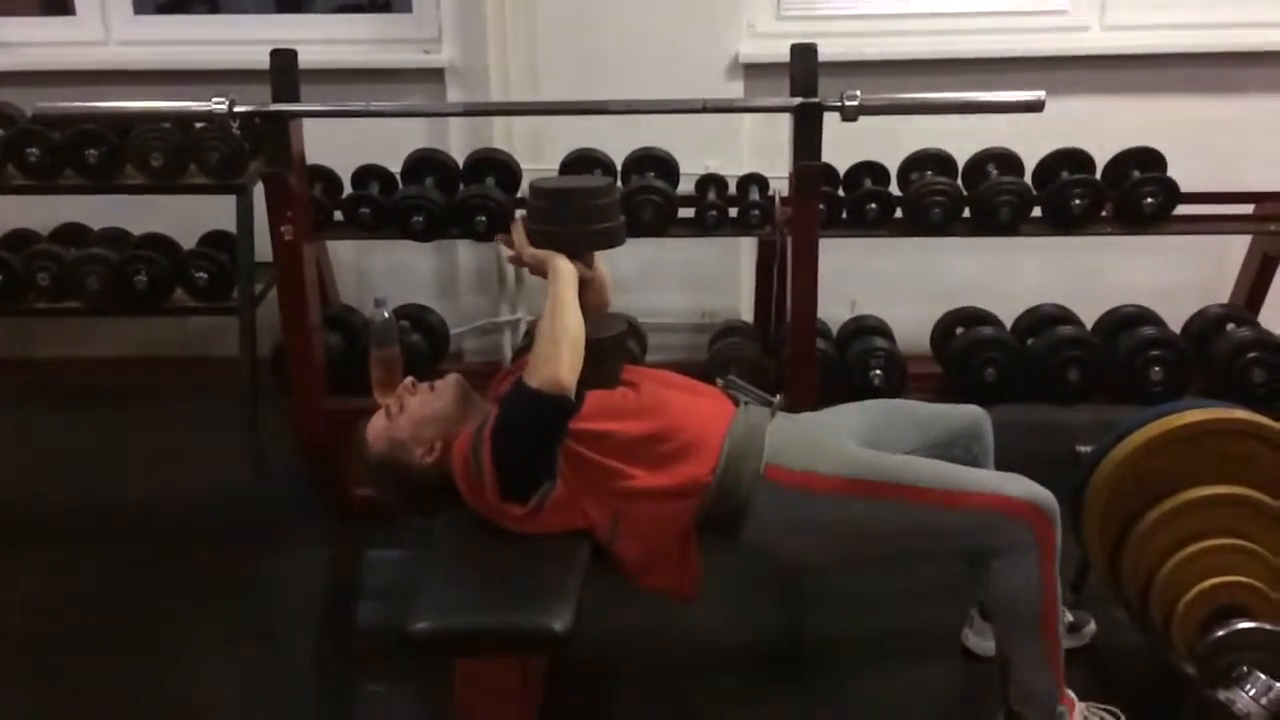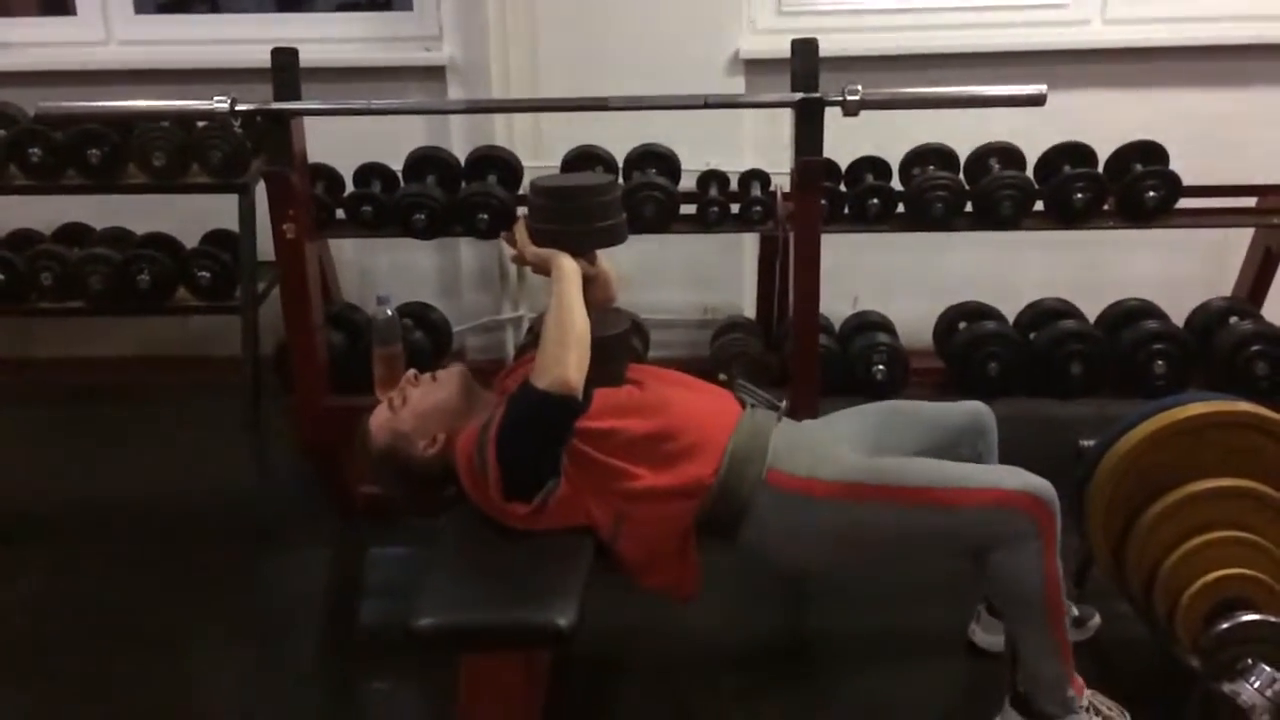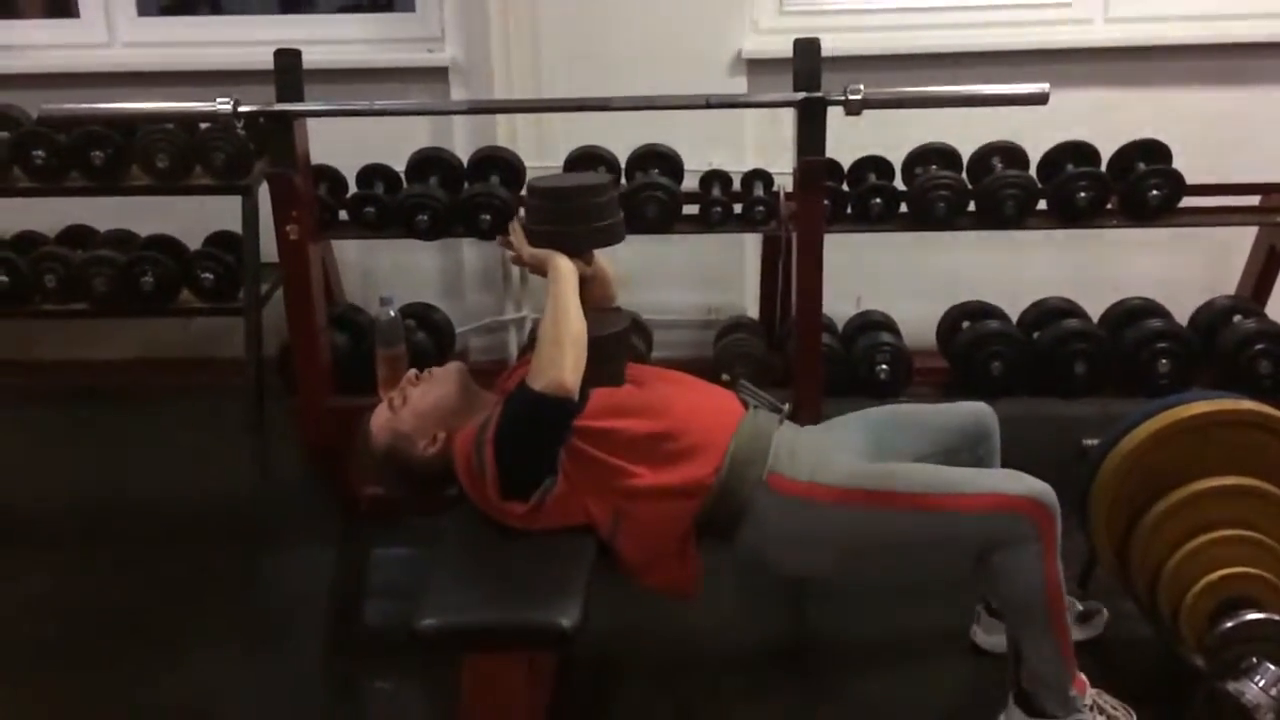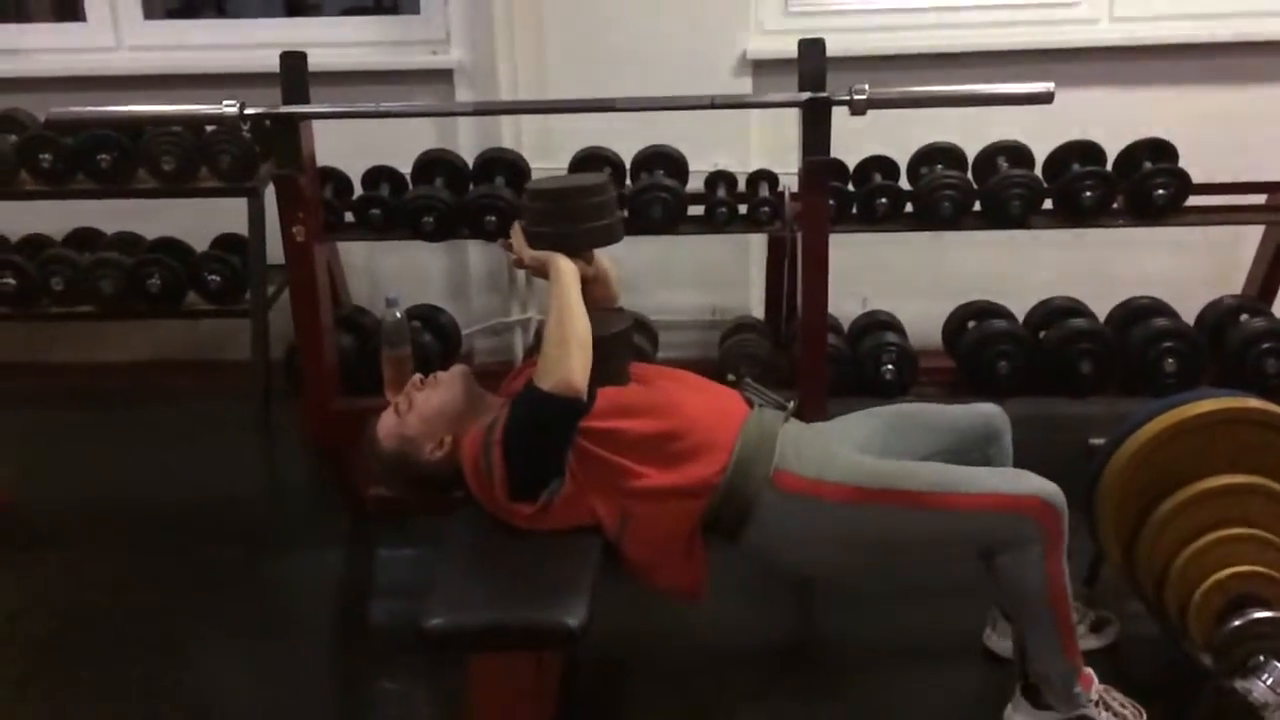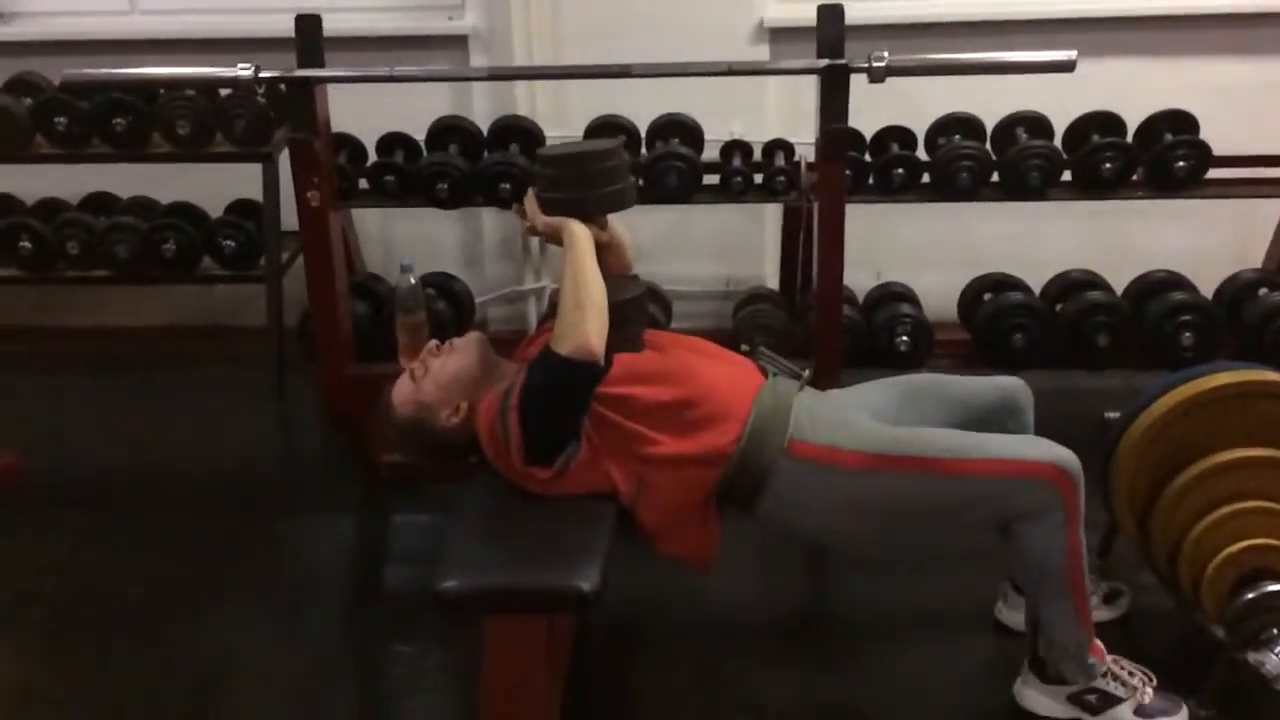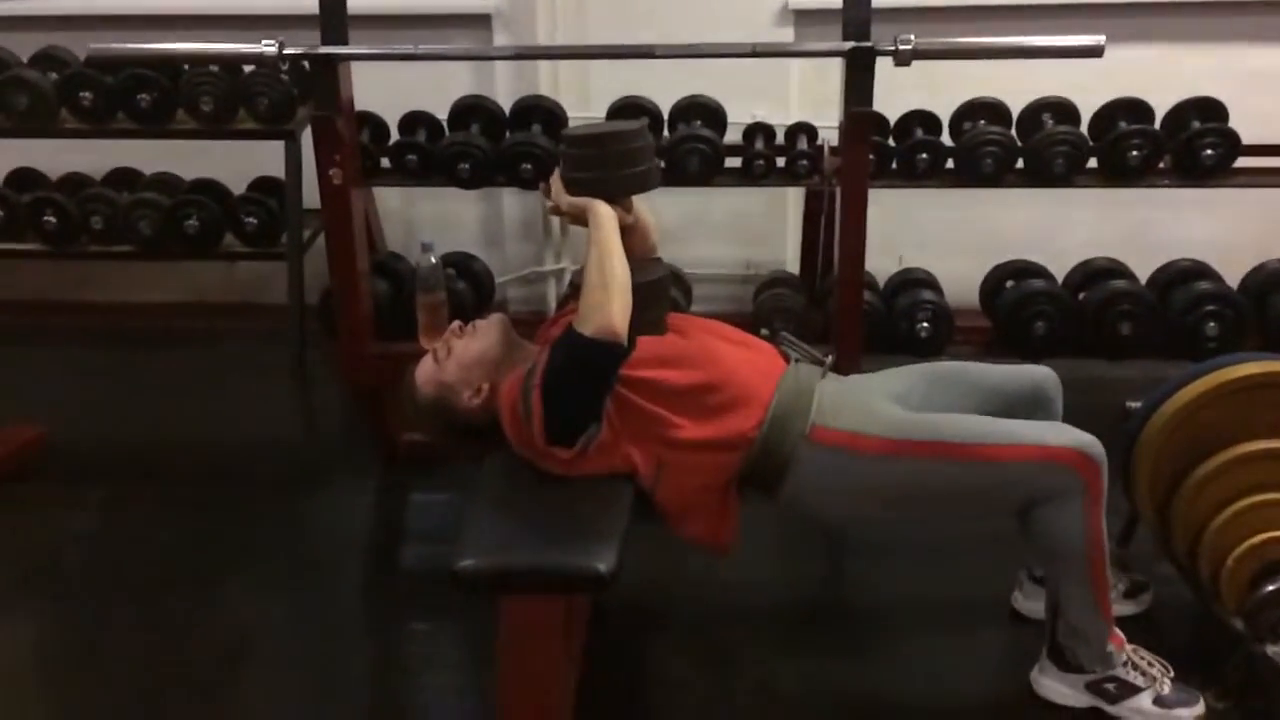
dt=0.2s
person 1, frame 1
left shoulder: (497, 404)
right shoulder: (491, 458)
left elbow: (591, 332)
right elbow: (555, 382)
left wrist: (575, 265)
right wrist: (556, 266)
left hip: (762, 431)
right hip: (764, 483)
left knee: (967, 427)
right knee: (1028, 513)
left ankle: (1007, 612)
person 1, frame 2
left shoulder: (503, 396)
right shoulder: (494, 455)
left elbow: (597, 327)
right elbow: (563, 385)
left wrist: (580, 263)
right wrist: (560, 266)
left hip: (768, 436)
right hip: (770, 491)
left knee: (969, 423)
right knee: (1027, 503)
left ankle: (1011, 606)
person 1, frame 3
left shoulder: (505, 398)
right shoulder: (494, 455)
left elbow: (599, 326)
right elbow: (558, 387)
left wrist: (578, 262)
right wrist: (557, 266)
left hip: (772, 441)
right hip: (770, 496)
left knee: (972, 425)
right knee: (1027, 506)
left ankle: (1011, 607)
person 1, frame 4
left shoulder: (508, 400)
right shoulder: (500, 456)
left elbow: (601, 325)
right elbow: (566, 387)
left wrist: (580, 262)
right wrist: (557, 269)
left hip: (778, 438)
right hip: (773, 492)
left knee: (982, 428)
right knee: (1035, 505)
left ankle: (1024, 612)
person 1, frame 5
left shoulder: (524, 366)
right shoulder: (515, 422)
left elbow: (615, 294)
right elbow: (583, 354)
left wrist: (593, 227)
right wrist: (570, 235)
left hip: (795, 408)
right hip: (787, 461)
left knee: (1005, 399)
right knee: (1052, 474)
left ankle: (1042, 586)
person 1, frame 6
left shoulder: (546, 347)
right shoulder: (536, 403)
left elbow: (640, 275)
right elbow: (606, 334)
left wrist: (617, 208)
right wrist: (595, 217)
left hip: (814, 393)
right hip: (811, 447)
left knee: (1034, 389)
right knee: (1074, 460)
left ankle: (1059, 577)
